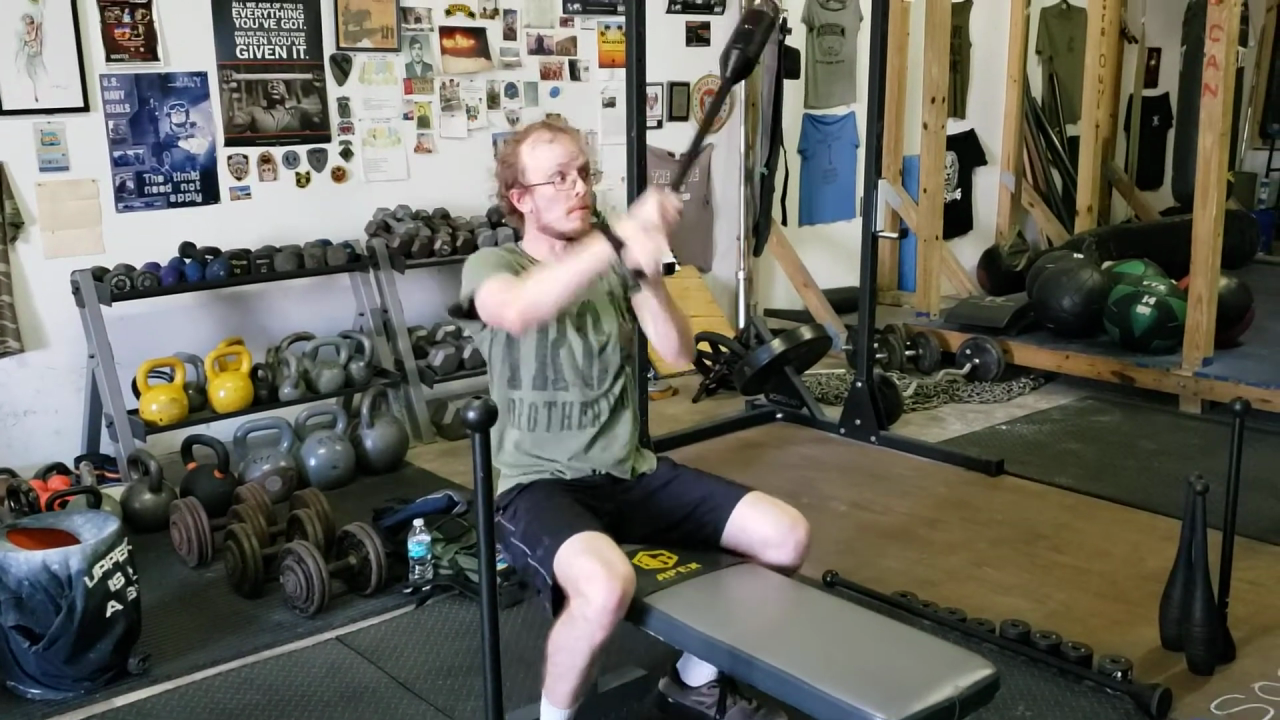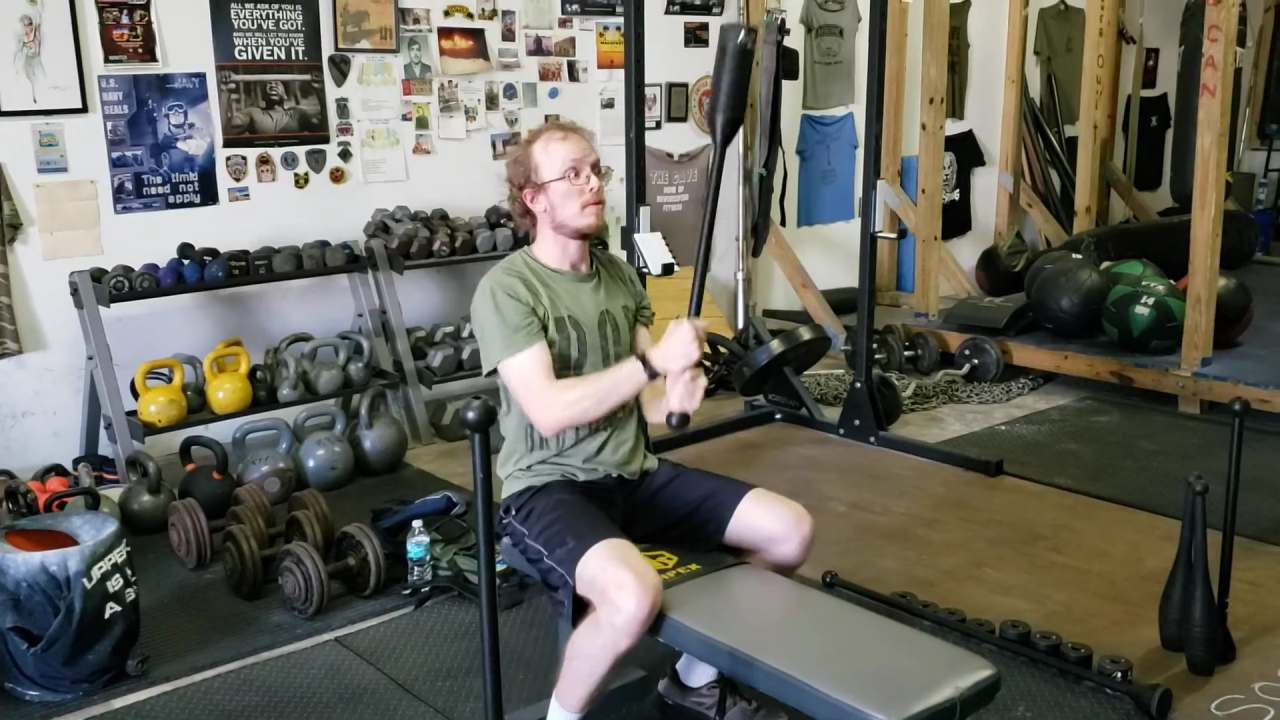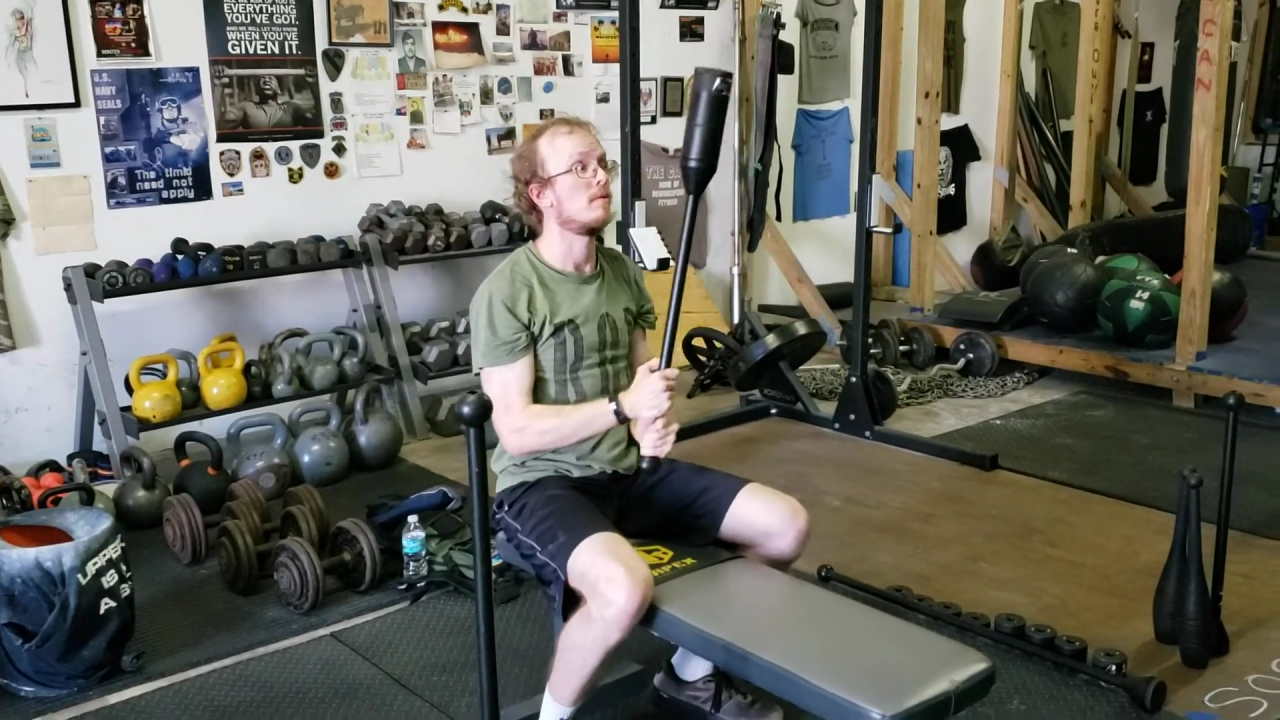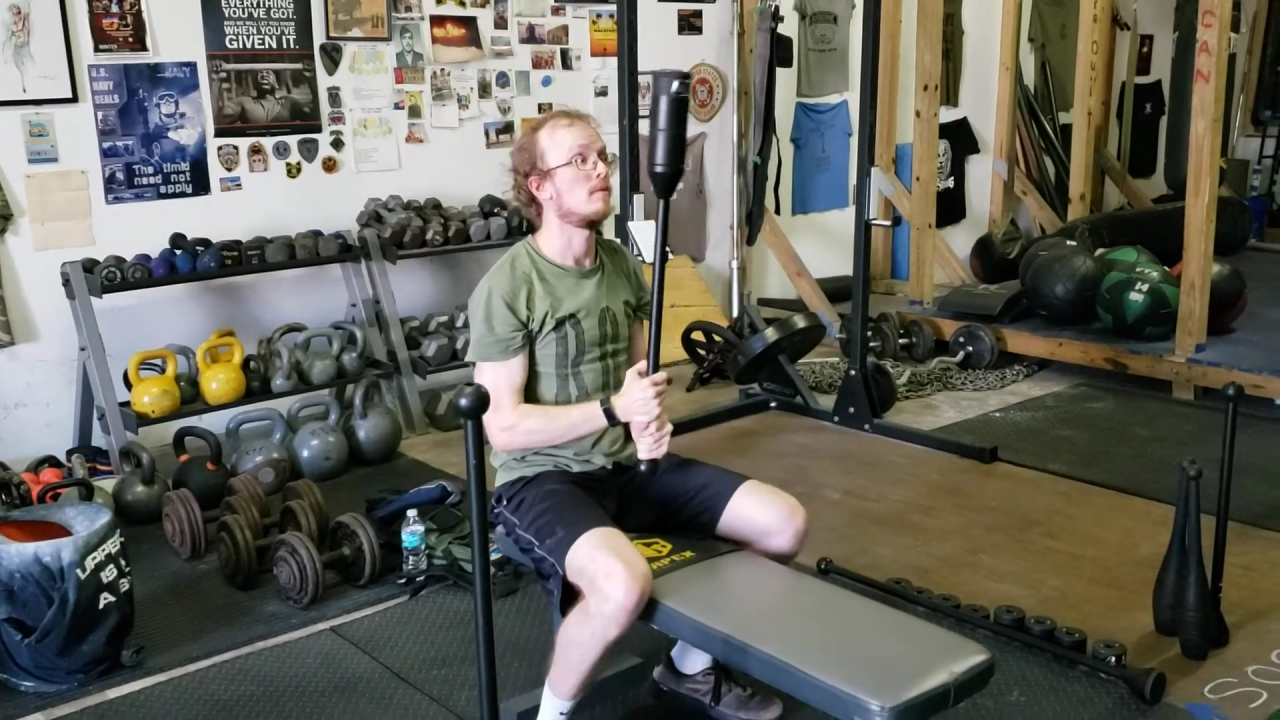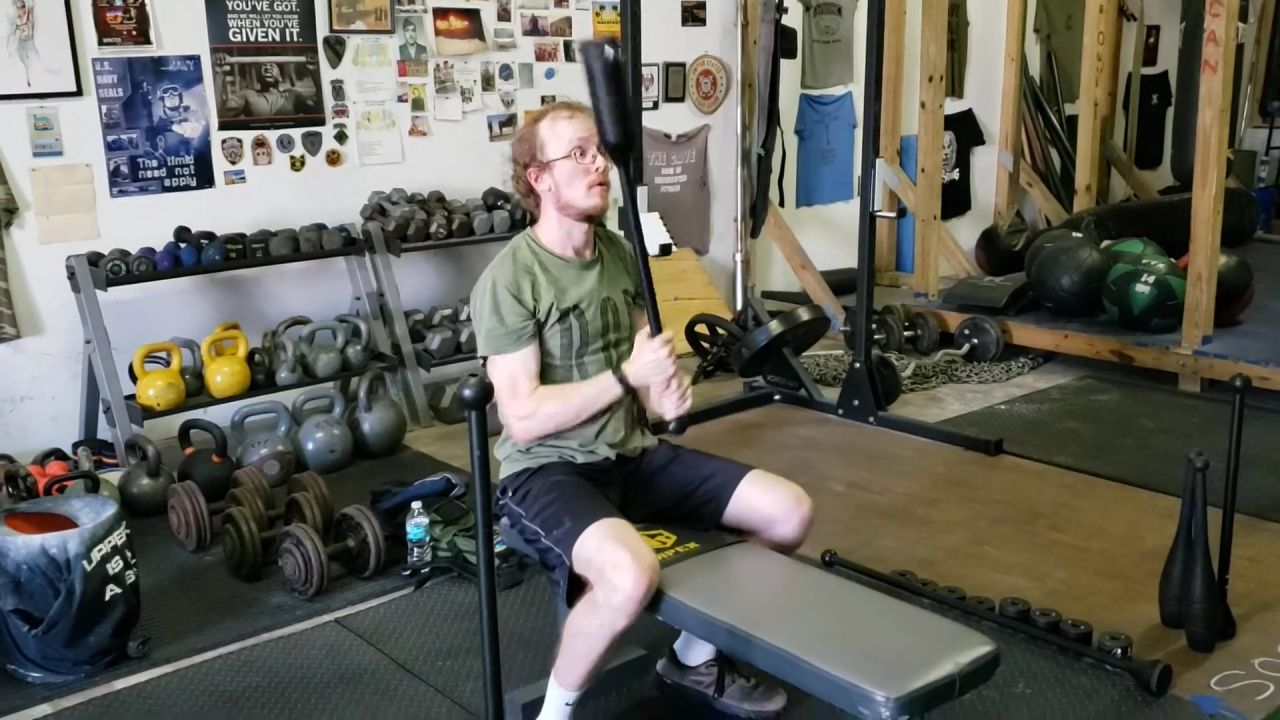
dt=0.2s
person 1, frame 1
left shoulder: (614, 266)
right shoulder: (493, 268)
left elbow: (675, 351)
right elbow: (518, 312)
left wrist: (648, 264)
right wrist: (614, 241)
left hip: (630, 473)
right hip: (540, 486)
left knee: (787, 536)
right knee: (604, 587)
person 1, frame 2
left shoulder: (618, 274)
right shoulder: (506, 289)
left elbow: (647, 388)
right elbow: (549, 411)
left wrist: (674, 391)
right wrist: (651, 363)
left hip: (633, 474)
right hip: (547, 488)
left knee: (790, 530)
right knee: (632, 594)
person 1, frame 3
left shoulder: (621, 271)
right shoulder: (507, 293)
right elbow: (515, 431)
left wrist: (652, 417)
right wrist: (623, 408)
left hip: (626, 472)
right hip: (542, 484)
left knee: (785, 524)
right knee: (623, 589)
person 1, frame 4
left shoulder: (622, 265)
right shoulder: (506, 289)
right elbow: (504, 429)
left wrist: (649, 416)
right wrist: (615, 410)
left hip: (626, 466)
right hip: (540, 481)
left knee: (784, 523)
right knee: (621, 584)
left ankle: (691, 664)
person 1, frame 5
left shoulder: (618, 253)
right shoulder: (509, 279)
right elbow: (525, 419)
left wrist: (662, 385)
right wrist: (626, 376)
left hip: (630, 455)
right hip: (544, 471)
left knee: (789, 511)
right knee: (629, 574)
left ankle: (694, 657)
